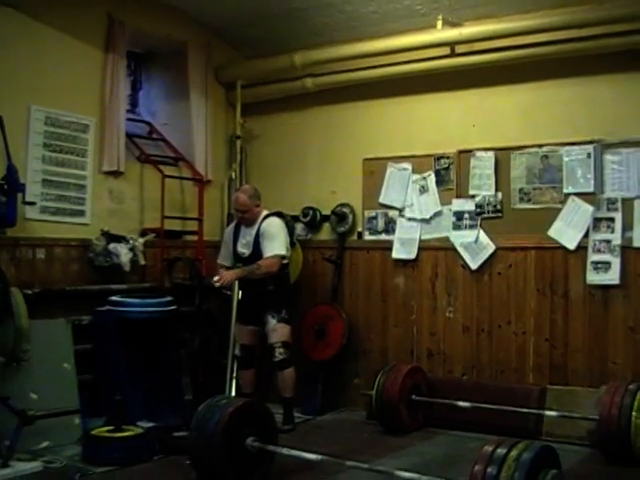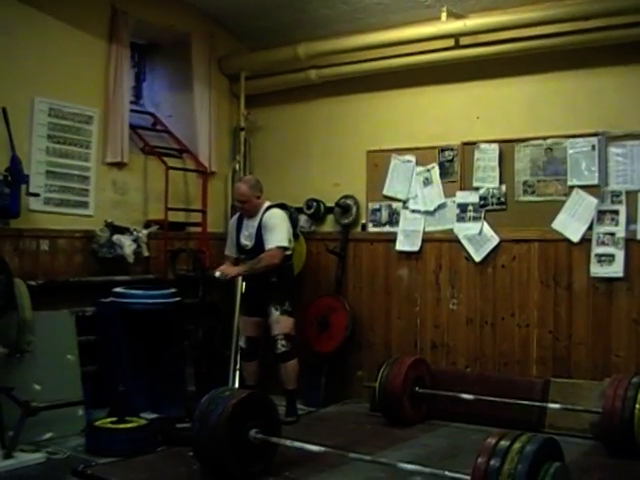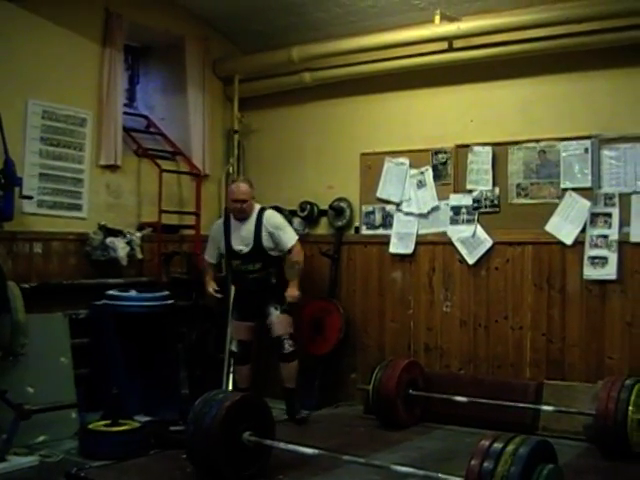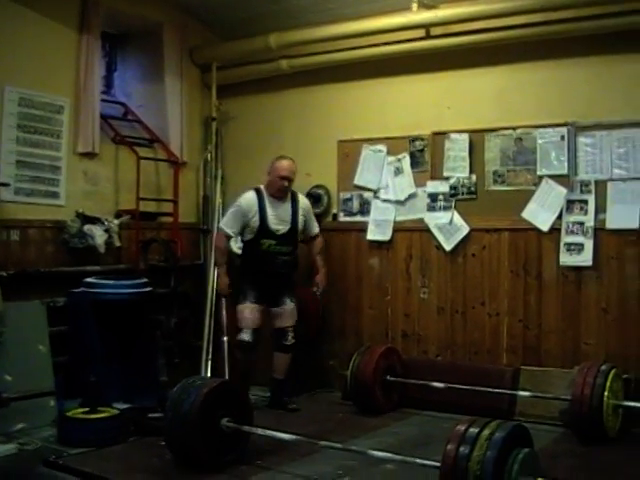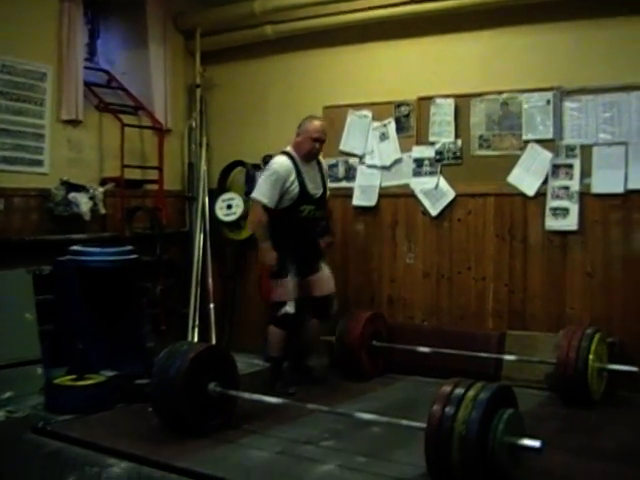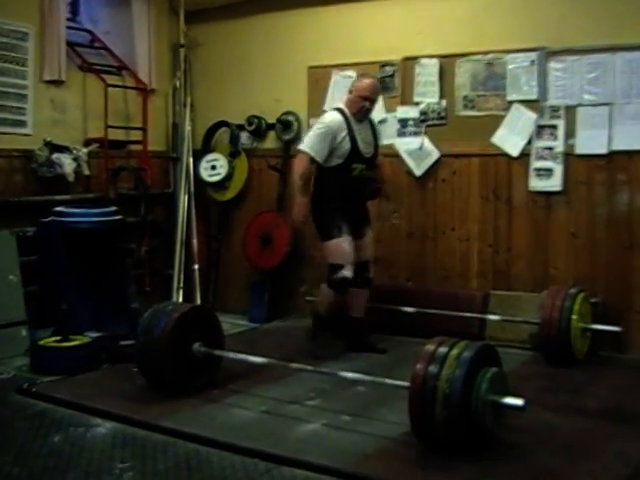
dt=0.5s
person 1, frame 1
left shoulder: (272, 225)
right shoulder: (232, 229)
left elbow: (272, 264)
right elbow: (224, 264)
left wrist: (236, 273)
right wrist: (221, 276)
left hip: (274, 298)
right hip: (248, 297)
left knee: (280, 353)
right knee: (244, 354)
left ankle: (288, 413)
person 1, frame 2
left shoulder: (275, 216)
right shoulder: (236, 221)
left elbow: (274, 257)
right elbow: (232, 257)
left wrist: (239, 269)
right wrist: (224, 269)
left hip: (278, 289)
right hip: (252, 290)
left knee: (283, 346)
right knee: (247, 346)
left ankle: (291, 405)
person 1, frame 3
left shoulder: (270, 219)
right shoulder: (220, 226)
left elbow: (296, 251)
right elbow: (211, 261)
left wrist: (293, 285)
right wrist: (210, 280)
left hip: (274, 292)
right hip: (244, 294)
left knee: (285, 344)
right knee: (240, 350)
left ankle: (292, 404)
person 1, frame 4
left shoulder: (301, 203)
right shoulder: (249, 201)
left elbow: (314, 237)
right elbow: (222, 237)
left wrist: (320, 269)
right wrist: (221, 272)
left hip: (284, 280)
right hip: (253, 279)
left knee: (286, 338)
right knee: (247, 337)
left ankle: (279, 393)
right ankle: (240, 385)
person 1, frame 5
left shoulder: (319, 166)
right shoulder: (281, 166)
right elbow: (258, 208)
left wrist: (327, 231)
right wrist: (265, 247)
left hip: (310, 246)
right hip: (284, 248)
left knee: (325, 304)
right knee: (286, 310)
left ankle: (298, 359)
right ankle: (276, 372)
person 1, frame 6
left shoulder: (370, 126)
right shoulder: (332, 122)
left elbow: (373, 167)
right elbow: (303, 160)
left wrist: (384, 196)
right wrist: (301, 198)
left hip: (357, 207)
right hip: (331, 208)
left knee: (363, 273)
right knee: (343, 273)
left ankle: (358, 335)
right ankle: (320, 324)
